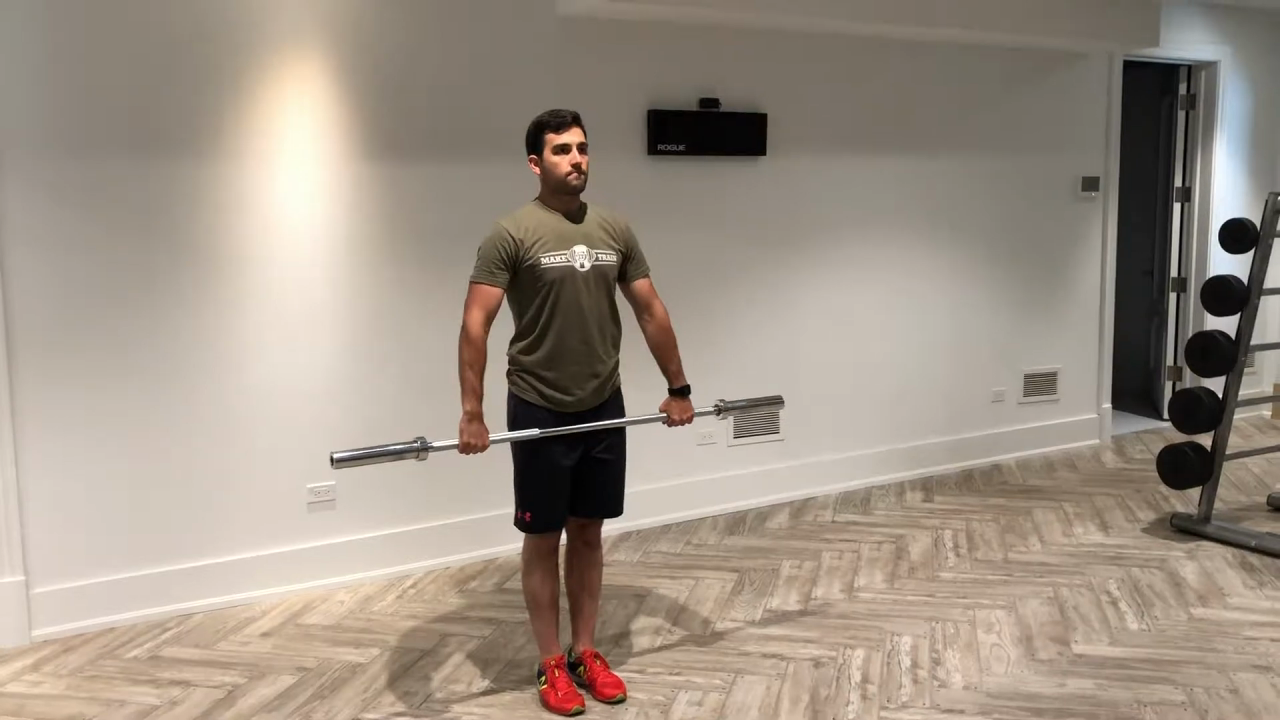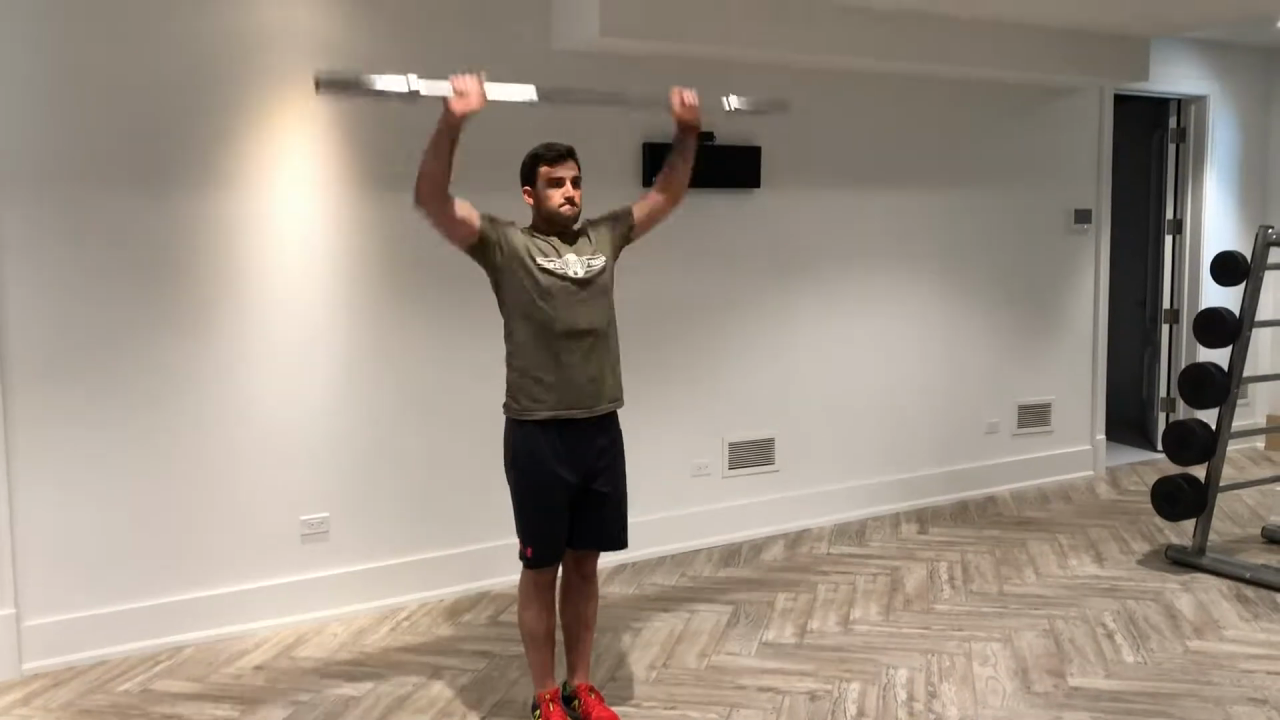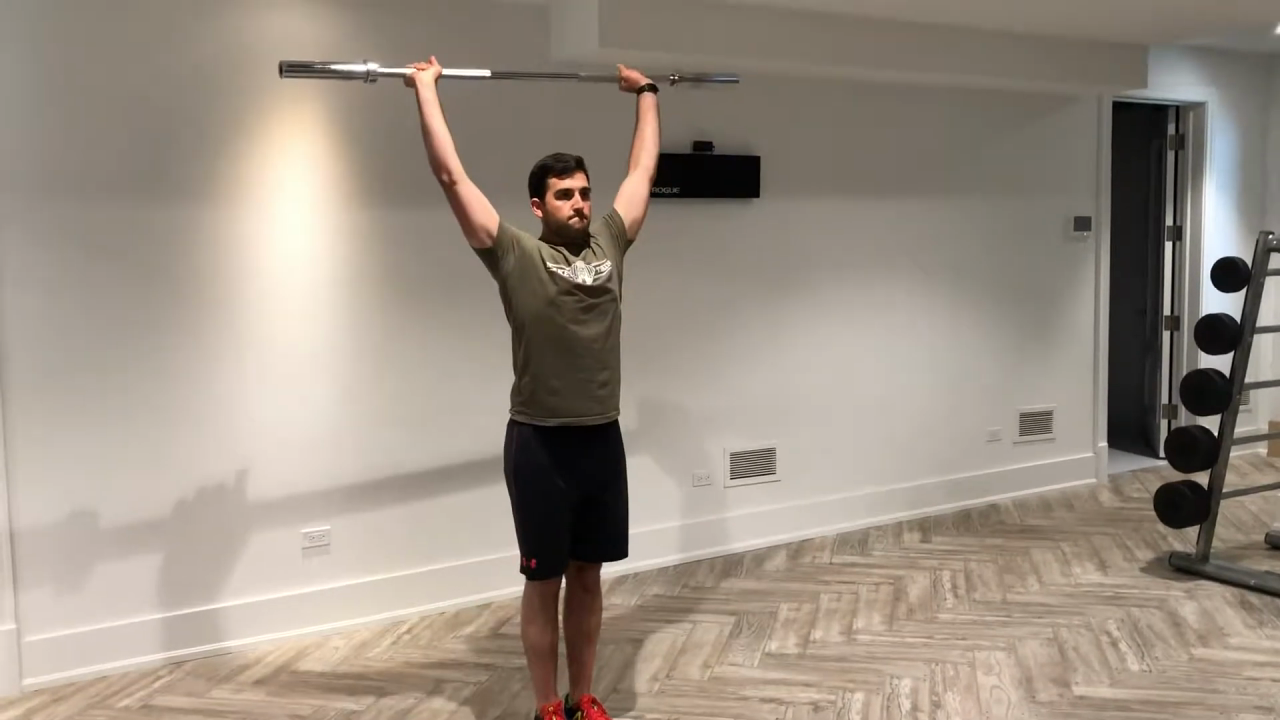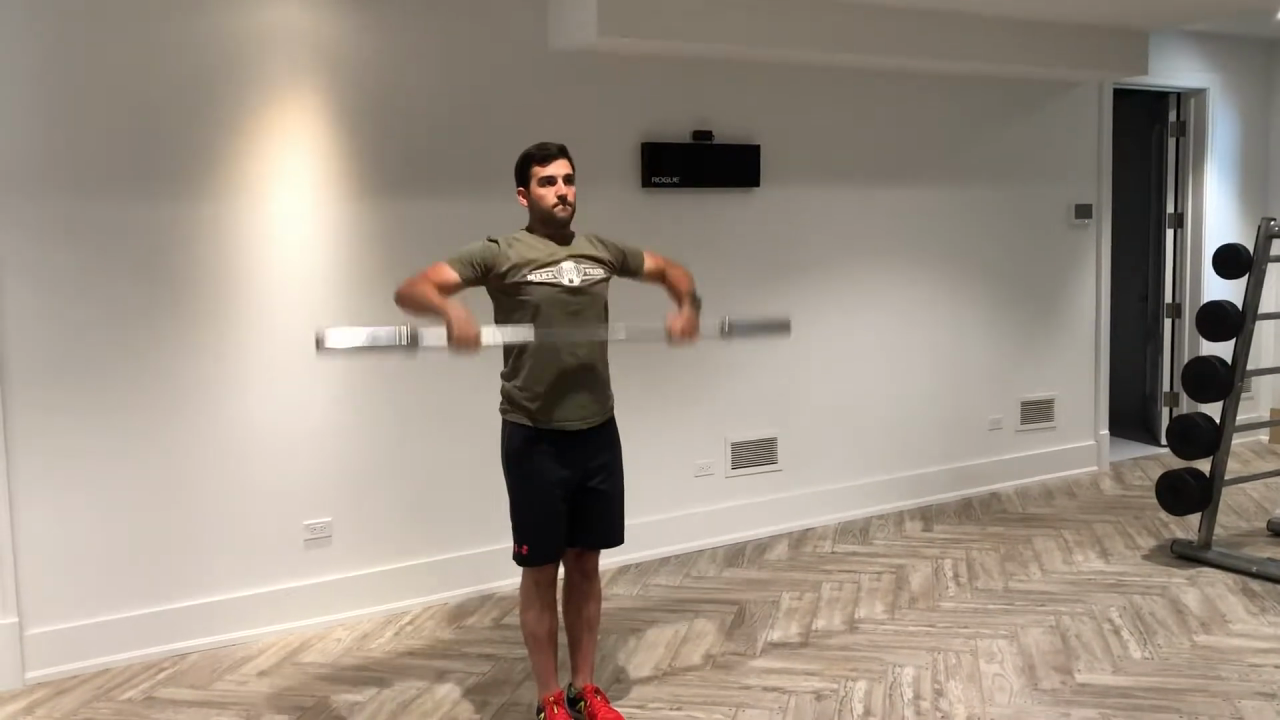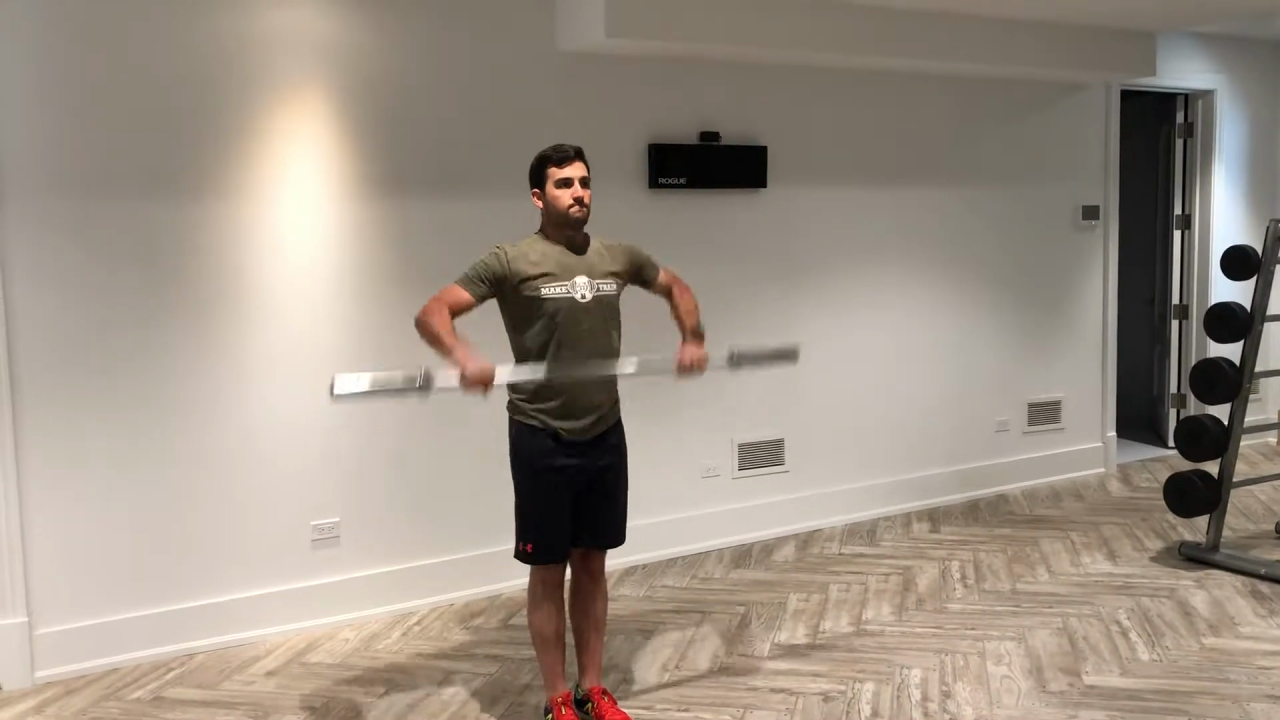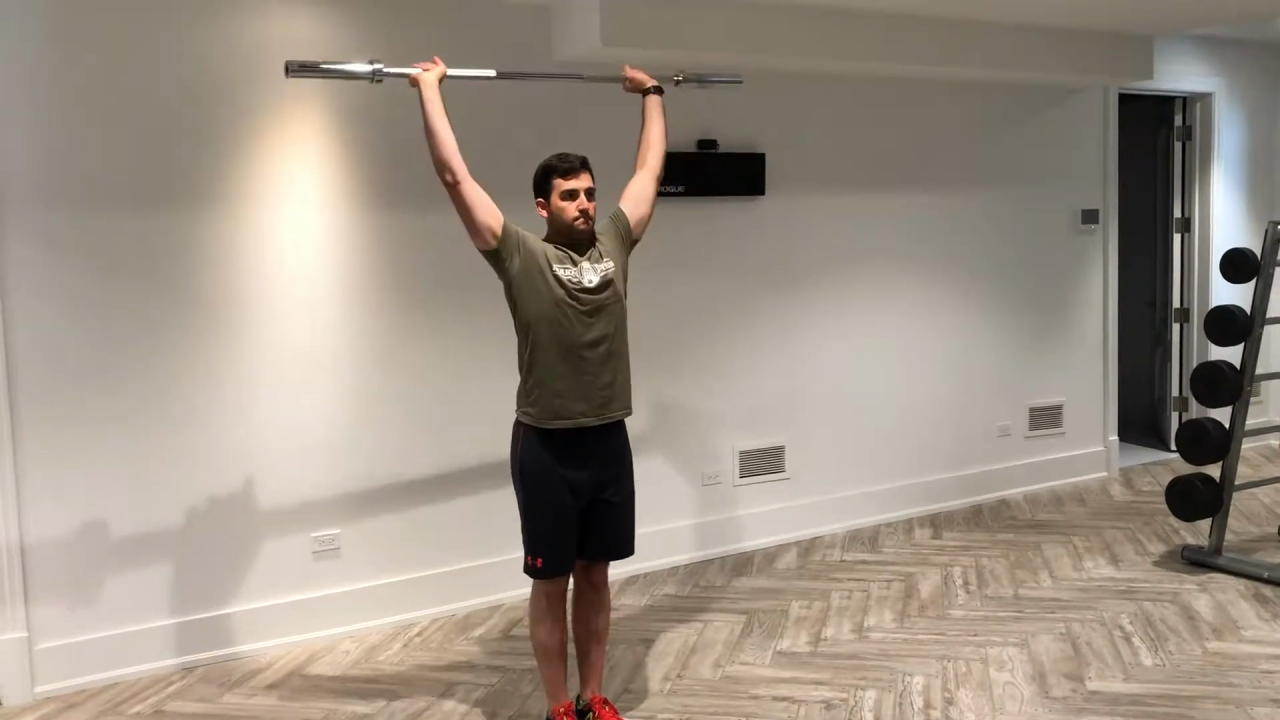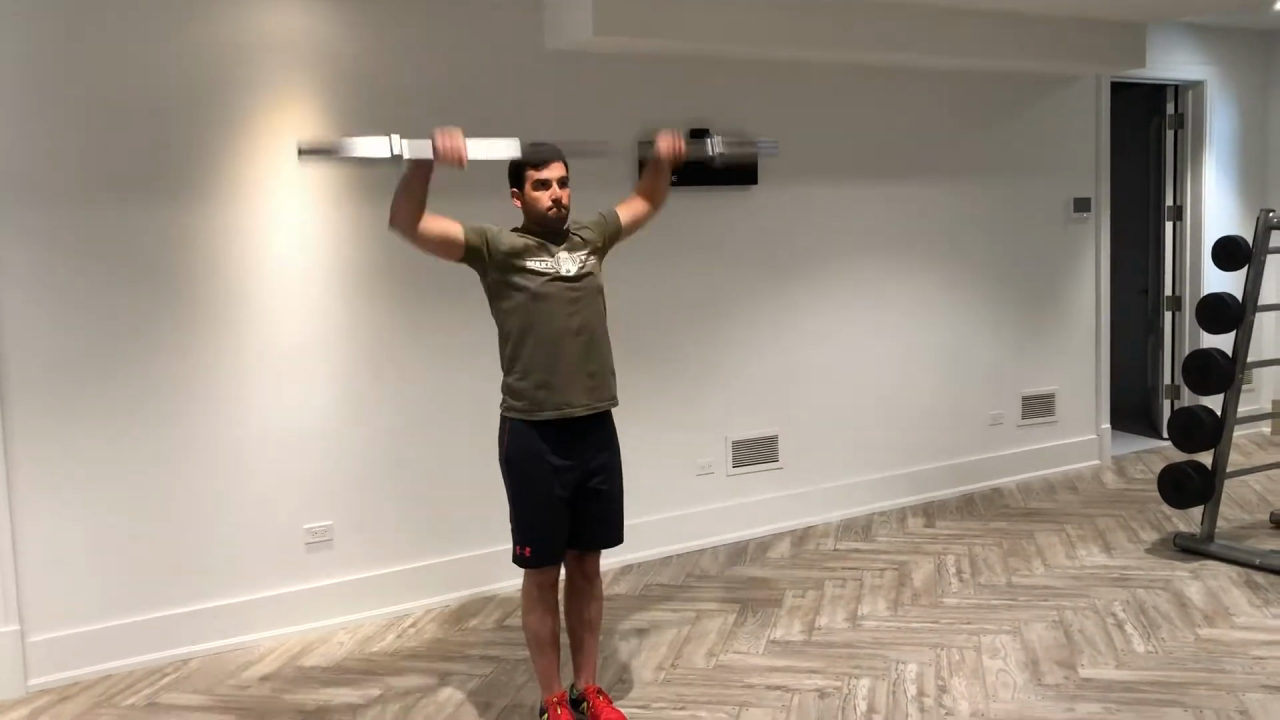
dt=0.7s
person 1, frame 1
left shoulder: (616, 229)
right shoulder: (512, 233)
left elbow: (652, 312)
right elbow: (476, 324)
left wrist: (678, 388)
right wrist: (472, 412)
left hip: (604, 407)
right hip: (540, 411)
left knee: (589, 531)
right knee: (543, 538)
left ankle: (586, 652)
right ankle: (551, 664)
person 1, frame 2
left shoulder: (604, 233)
right shoulder: (504, 241)
left elbow: (669, 192)
right elbow: (432, 201)
left wrist: (686, 133)
right wrist: (452, 122)
left hip: (601, 429)
right hip: (538, 433)
left knee: (584, 563)
right knee: (541, 569)
person 1, frame 3
left shoulder: (610, 241)
right shoulder: (514, 252)
left elbow: (642, 169)
right elbow: (450, 175)
left wrist: (644, 92)
right wrist: (425, 89)
left hip: (602, 439)
right hip: (540, 443)
left knee: (588, 576)
right knee: (545, 582)
person 1, frame 4
left shoulder: (602, 249)
right shoulder: (499, 252)
left elbow: (667, 267)
right elbow: (411, 288)
left wrist: (687, 305)
right wrist: (449, 309)
left hip: (598, 432)
right hip: (533, 437)
left knee: (585, 562)
right knee: (540, 568)
person 1, frame 5
left shoulder: (617, 255)
right shoulder: (512, 260)
left elbow: (675, 286)
right elbow: (432, 314)
left wrist: (692, 337)
right wrist: (463, 356)
left hip: (604, 433)
right hip: (541, 438)
left knee: (592, 562)
right knee: (549, 569)
person 1, frame 6
left shoulder: (613, 242)
right shoulder: (518, 254)
left elbow: (650, 169)
right elbow: (455, 176)
left wrist: (650, 93)
right wrist: (430, 88)
left hip: (608, 440)
right hip: (546, 446)
left knee: (595, 576)
right knee: (551, 582)
person 1, frame 7
left shoulder: (591, 236)
right shoulder: (495, 246)
left elbow: (644, 202)
right elbow: (405, 223)
left wrist: (660, 162)
right wrist: (428, 161)
left hip: (596, 429)
right hip: (533, 435)
left knee: (586, 564)
right knee: (543, 572)
